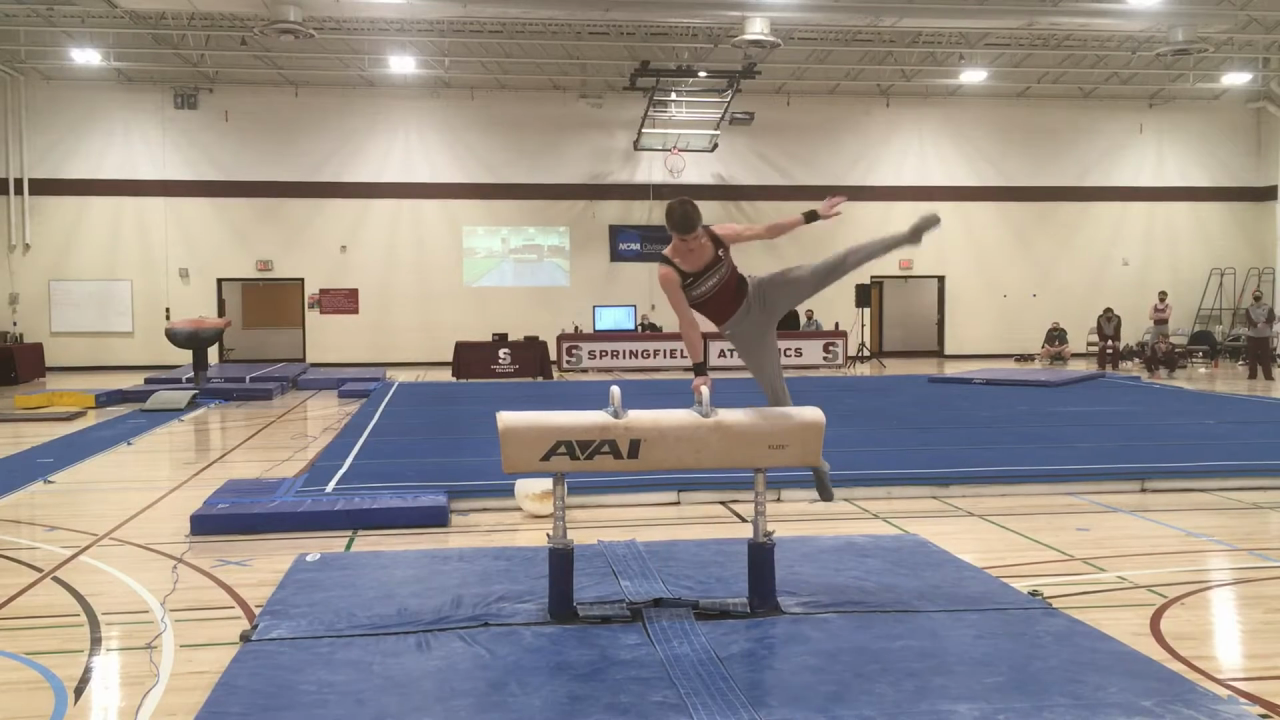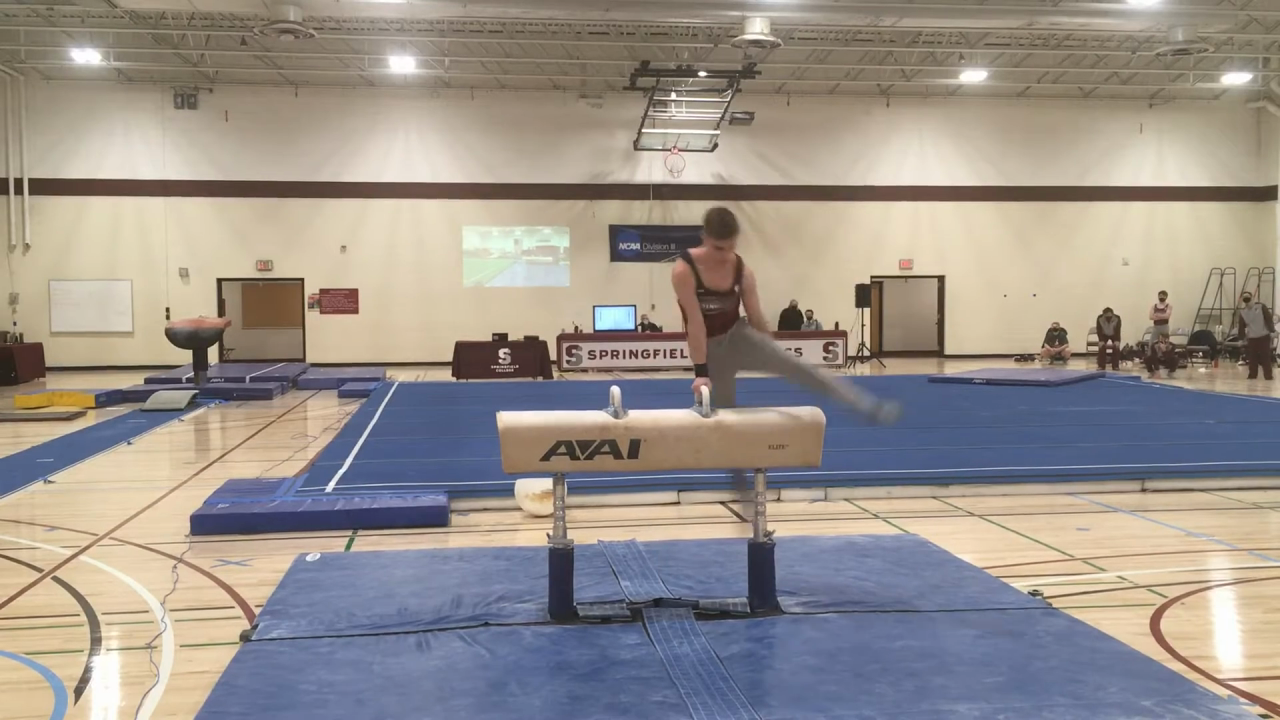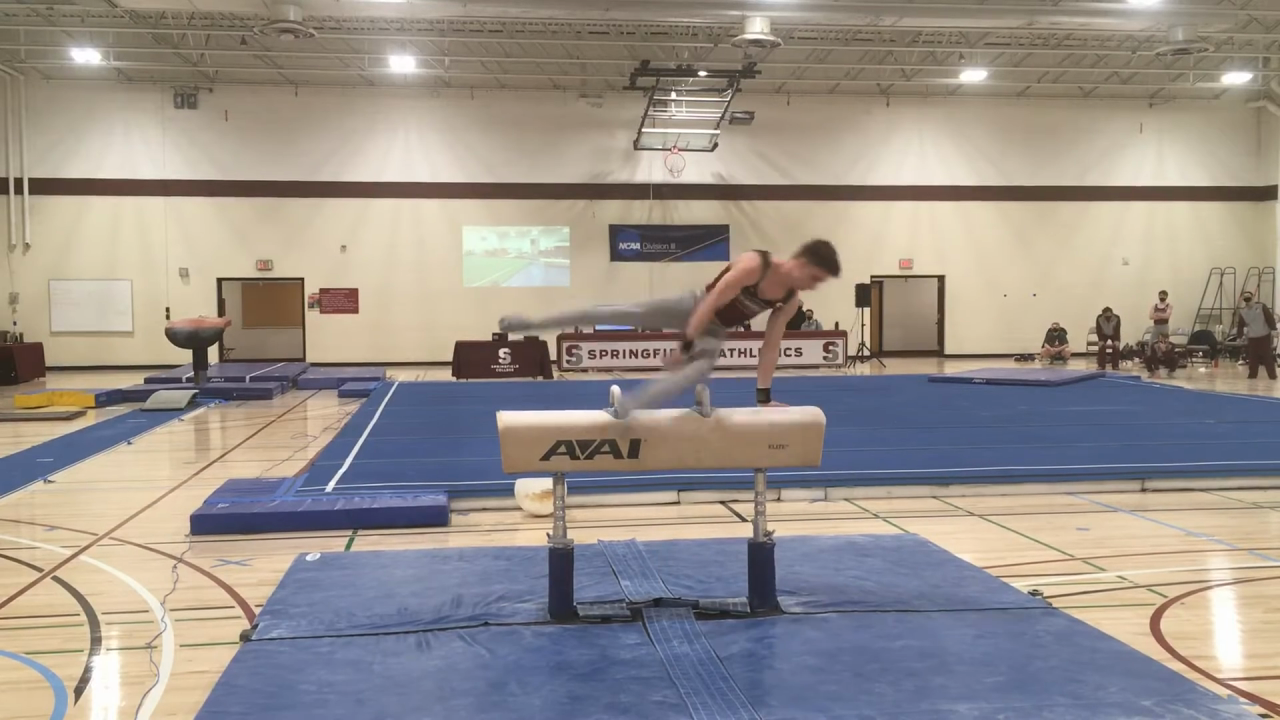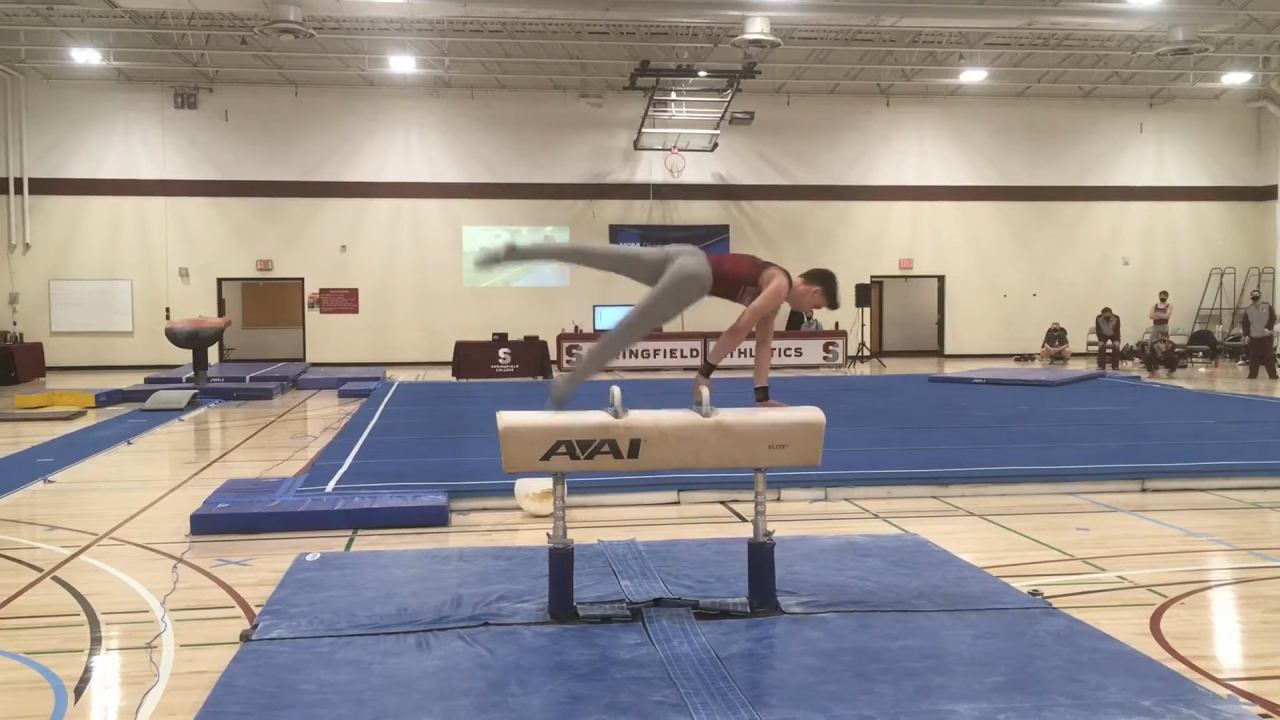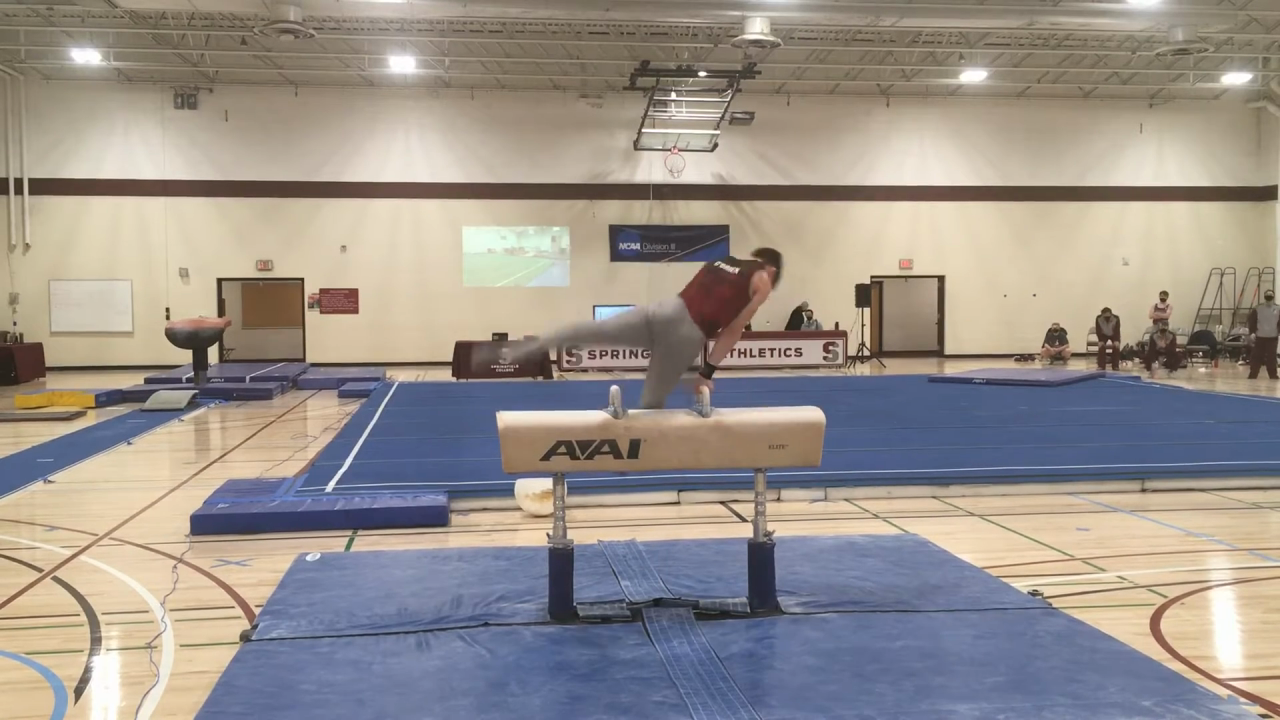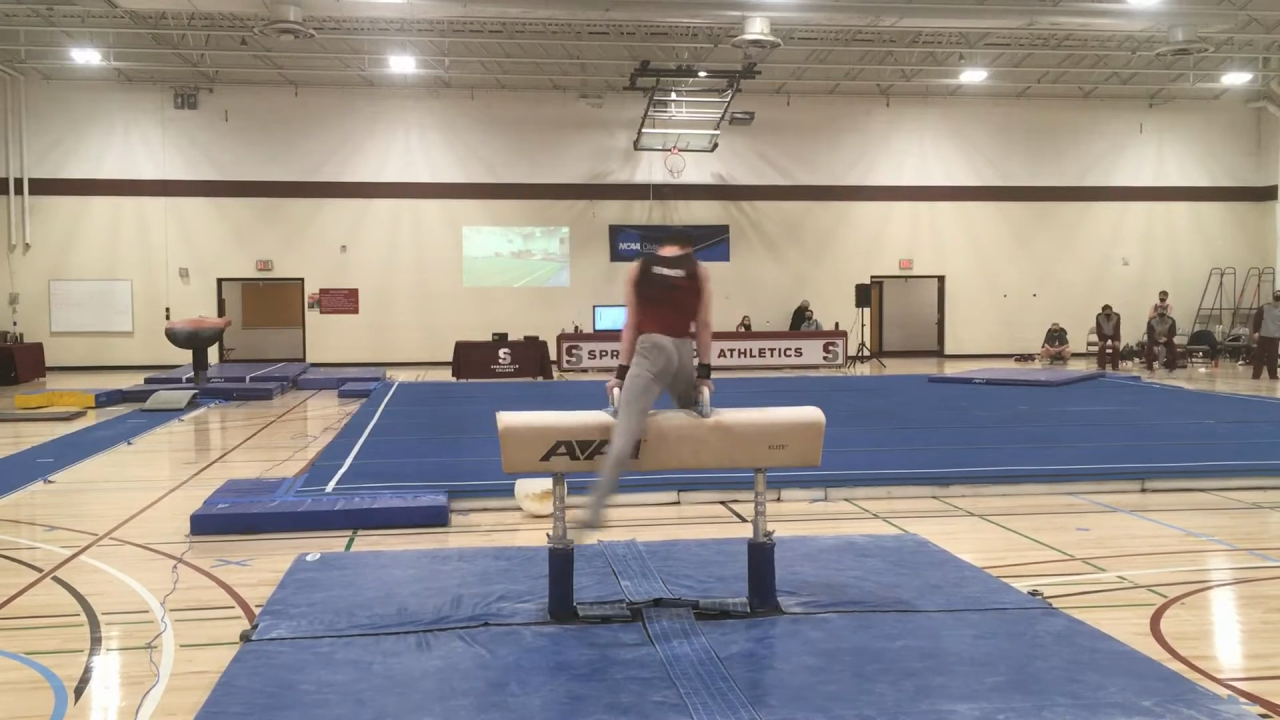
dt=0.3s
person 1, frame 1
left shoulder: (717, 235)
right shoulder: (667, 271)
left elbow: (765, 231)
right elbow: (688, 323)
left wrist: (813, 215)
right wrist: (699, 371)
left hip: (760, 295)
right hip: (741, 326)
left knee: (836, 265)
right knee: (778, 398)
left ankle: (907, 236)
right ankle: (815, 464)
person 1, frame 2
left shoulder: (742, 271)
right shoulder: (684, 271)
left elbow: (756, 317)
right elbow: (695, 327)
left wrist: (772, 350)
right wrist: (700, 373)
left hip: (739, 337)
right hip: (709, 350)
left knee: (795, 367)
left ankle: (869, 407)
person 1, frame 3
left shoulder: (790, 302)
right shoulder: (754, 264)
left elbow: (770, 347)
right elbow: (711, 299)
left wrist: (764, 396)
right wrist: (686, 346)
left hip: (713, 332)
right hip: (694, 307)
left knee: (697, 371)
right knee: (617, 313)
left ankle: (627, 408)
right ankle: (525, 323)
person 1, frame 4
left shoulder: (771, 301)
right shoulder: (780, 286)
left elbow: (763, 345)
right elbow: (739, 331)
left wrist: (762, 396)
right wrist: (706, 372)
left hip: (685, 260)
right hip: (693, 271)
left knee: (598, 256)
right knee: (628, 330)
left ankle: (518, 251)
right ankle: (566, 384)
person 1, frame 5
left shoulder: (720, 261)
right shoulder: (761, 280)
right elbow: (732, 332)
right wrist: (708, 373)
left hip: (664, 311)
right hip: (688, 336)
left knee: (589, 331)
right knee: (652, 403)
left ankle: (525, 349)
person 1, frame 6
left shoulder: (638, 268)
right shoulder: (698, 270)
left elbow: (630, 324)
right elbow: (703, 325)
left wrist: (621, 374)
right wrist: (704, 373)
left hip: (651, 351)
right hip: (681, 350)
left knee: (627, 426)
right knee: (693, 408)
left ankle: (597, 505)
